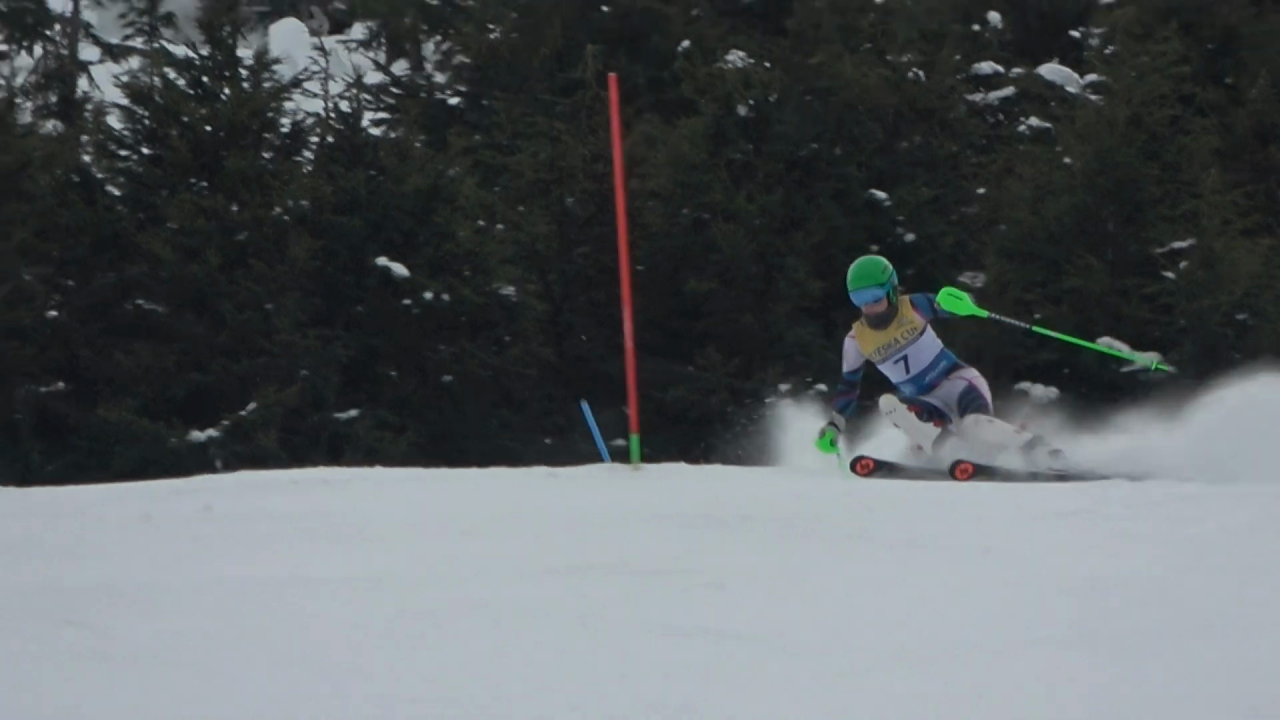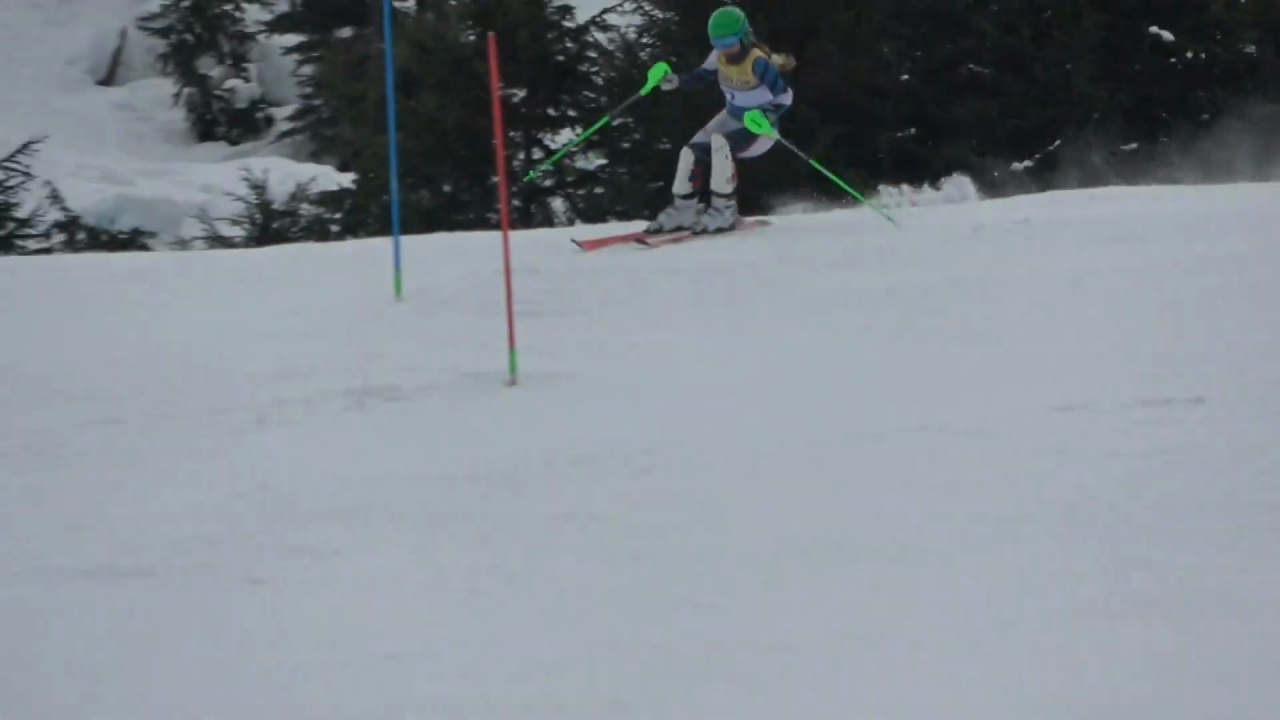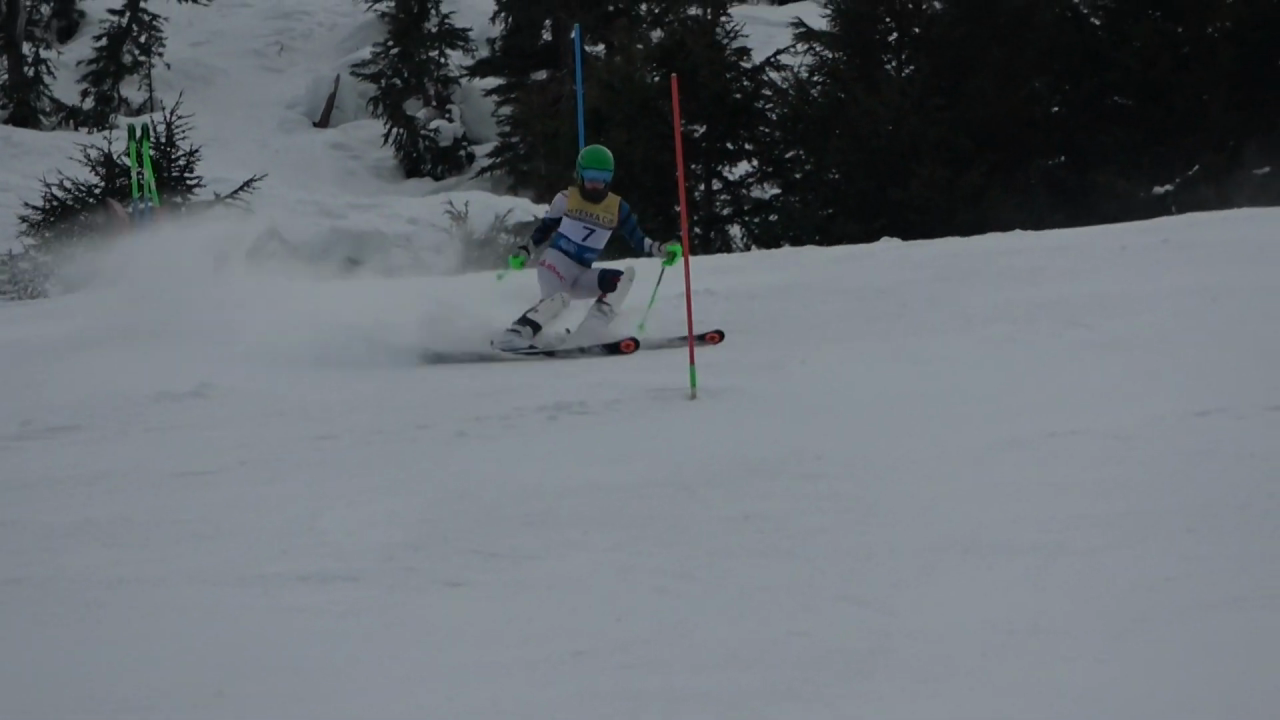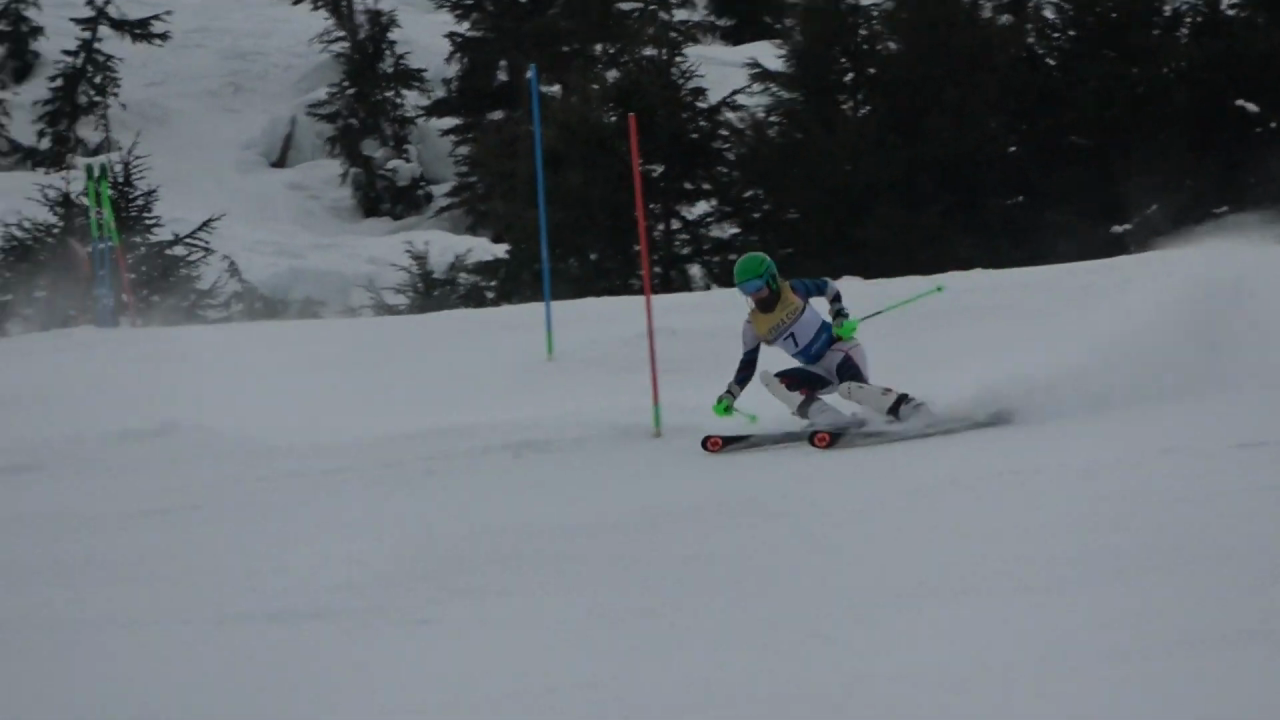
dt=1s
person 1, frame 1
left shoulder: (912, 305)
right shoulder: (857, 340)
right elbow: (849, 384)
right wrist: (835, 424)
left hip: (958, 381)
right hip: (929, 405)
left knee: (975, 423)
right knee: (888, 403)
left ankle: (1046, 455)
right ankle: (955, 453)
person 1, frame 2
left shoulder: (759, 63)
right shoulder: (720, 56)
left elbow: (785, 94)
right elbow: (699, 78)
left wrist: (767, 117)
right wrist: (672, 80)
right hip: (733, 117)
left knee: (719, 144)
right knee: (691, 154)
left ankle: (722, 211)
right ankle: (683, 211)
person 1, frame 3
left shoulder: (617, 207)
right shoulder: (566, 198)
left elbow: (639, 241)
right elbow: (545, 227)
left wrist: (664, 249)
right wrist: (524, 251)
left hip: (582, 274)
right hip: (554, 263)
left knee: (627, 277)
right knee: (561, 298)
left ankle: (587, 334)
right ankle: (514, 338)
person 1, frame 4
left shoulder: (791, 290)
right shoulder: (753, 324)
left elbow: (826, 286)
right elbow: (747, 364)
left wrist: (840, 315)
right wrist: (730, 395)
left hip: (840, 349)
right hip: (816, 370)
left knee: (850, 388)
right knee: (767, 378)
left ankle: (911, 409)
right ankle: (826, 417)
